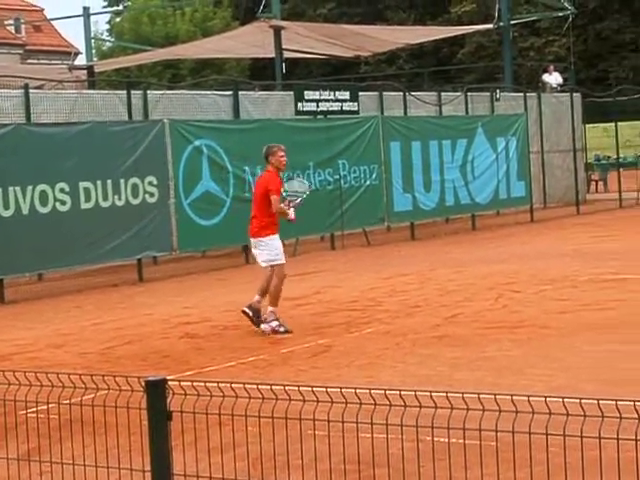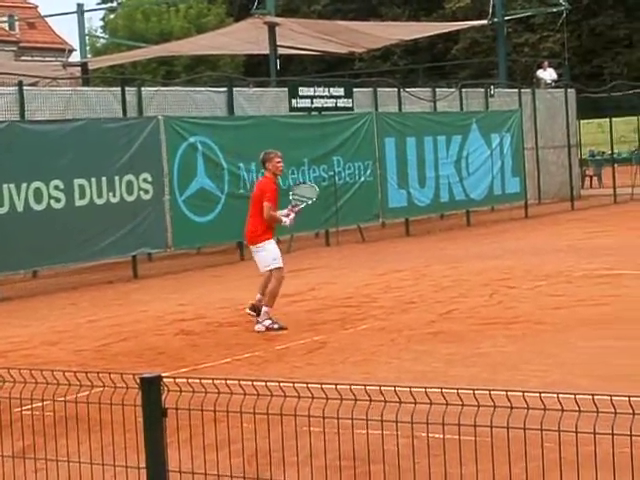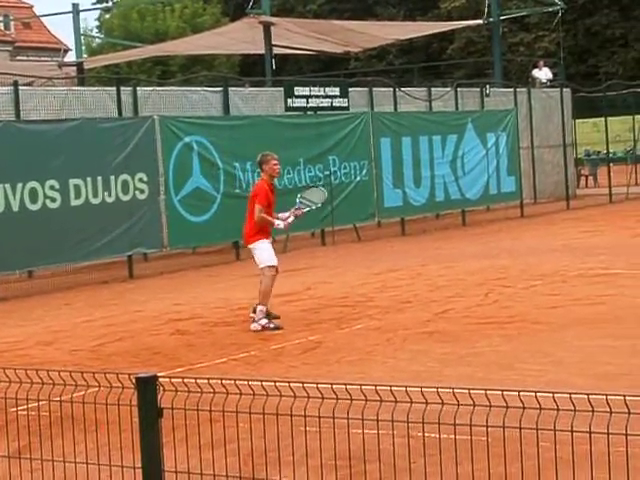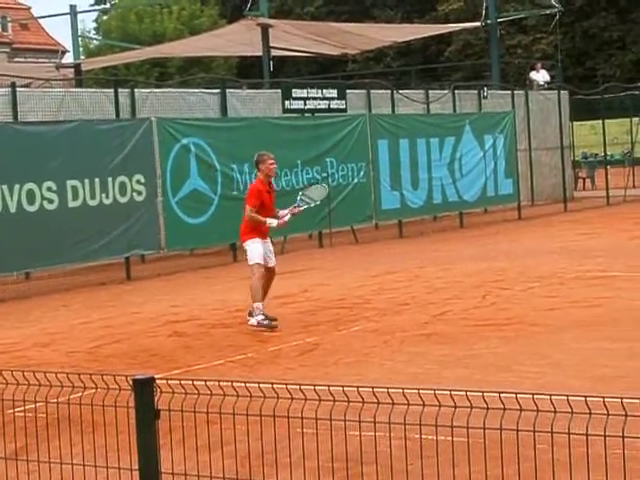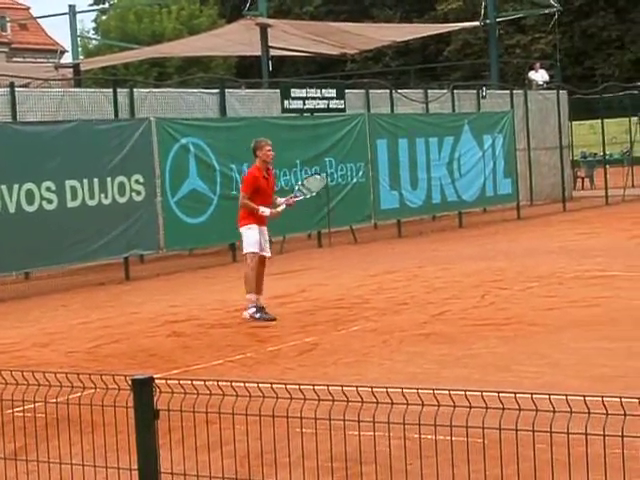
dt=0.1s
person 1, frame 1
left shoulder: (262, 178)
right shoulder: (274, 179)
right elbow: (277, 208)
left wrist: (284, 207)
right wrist: (290, 214)
left hip: (256, 232)
right hip: (267, 233)
left knee: (273, 271)
right knee: (279, 273)
left ankle: (254, 306)
right ankle: (270, 318)
person 1, frame 2
left shoulder: (266, 184)
right shoulder: (269, 185)
right elbow: (267, 214)
left wrist: (284, 212)
right wrist: (286, 220)
left hip: (258, 236)
right hip: (261, 237)
left knee: (273, 271)
right knee: (278, 275)
left ankle: (257, 305)
right ankle: (264, 319)
person 1, frame 3
left shoulder: (267, 187)
right shoulder: (262, 188)
right elbow: (258, 217)
left wrist: (288, 215)
right wrist: (279, 224)
left hip: (262, 236)
right hip: (257, 236)
left knee: (272, 270)
right knee: (270, 273)
left ankle: (261, 308)
right ankle: (260, 319)
person 1, frame 4
left shoulder: (270, 187)
right shoulder: (256, 188)
right elbow: (249, 216)
left wrist: (286, 213)
right wrist: (273, 223)
left hip: (263, 236)
right hip: (252, 236)
left knee: (270, 272)
right knee: (258, 272)
left ankle: (257, 310)
right ankle: (256, 315)
person 1, frame 5
left shoulder: (270, 173)
right shoulder: (252, 174)
right elbow: (242, 202)
left wrist: (282, 201)
right wrist: (265, 211)
left hip: (261, 224)
right hip: (249, 223)
left knee: (262, 264)
right knee: (252, 261)
left ankle: (257, 304)
right ankle: (251, 306)
